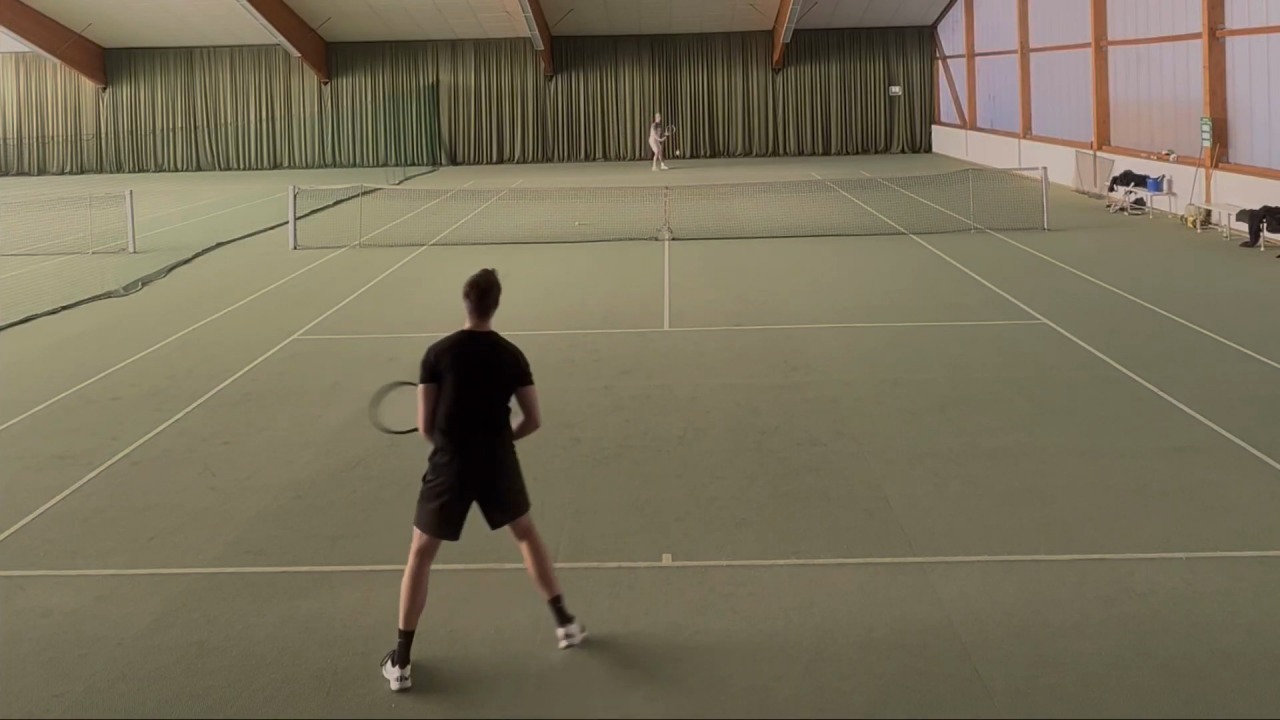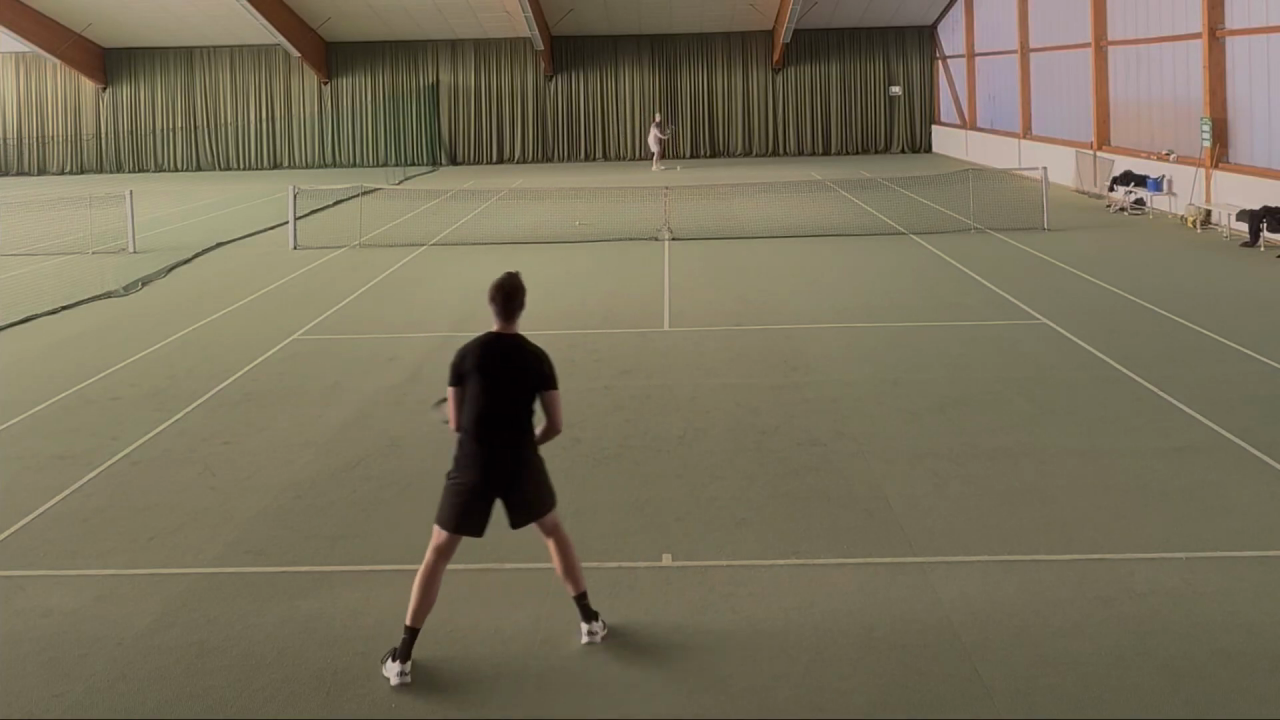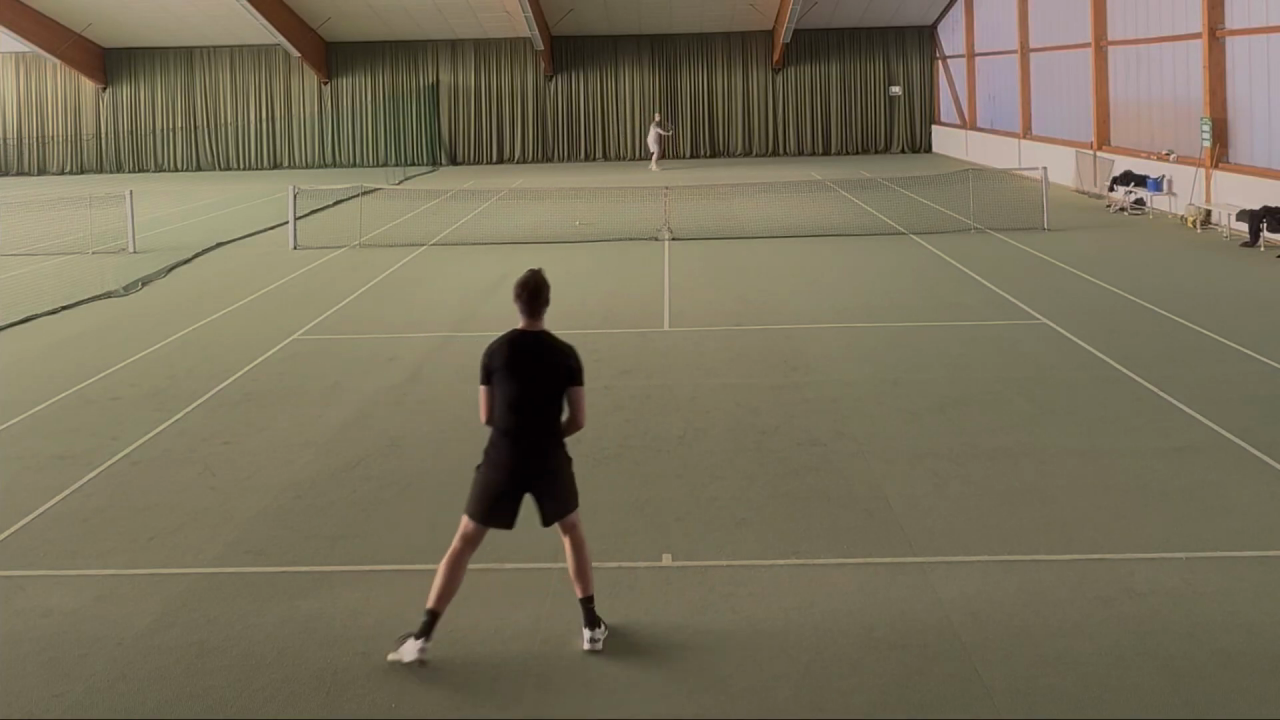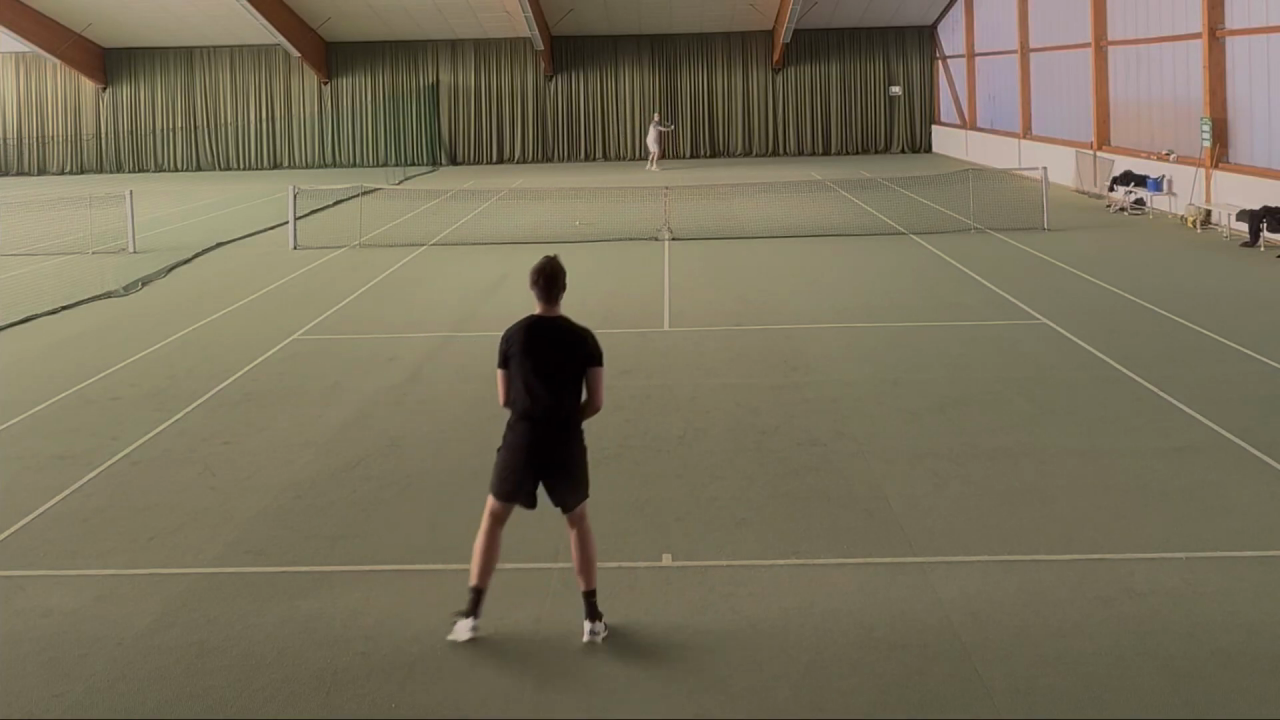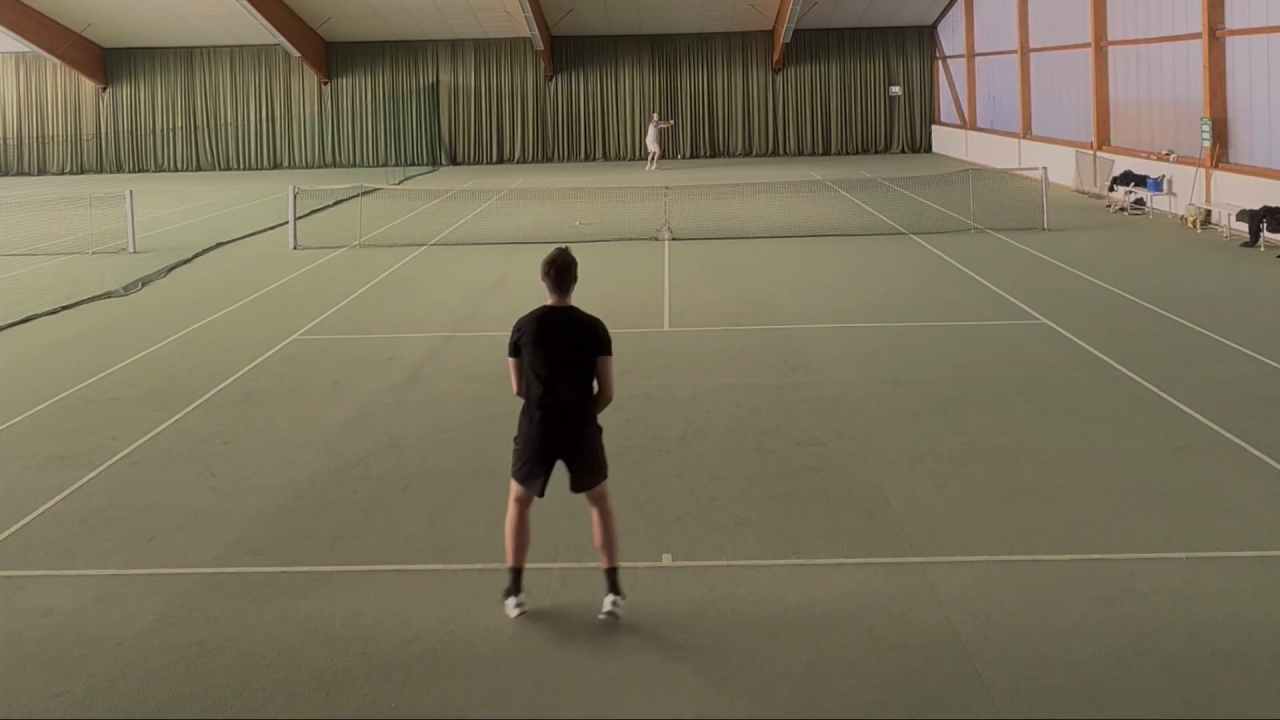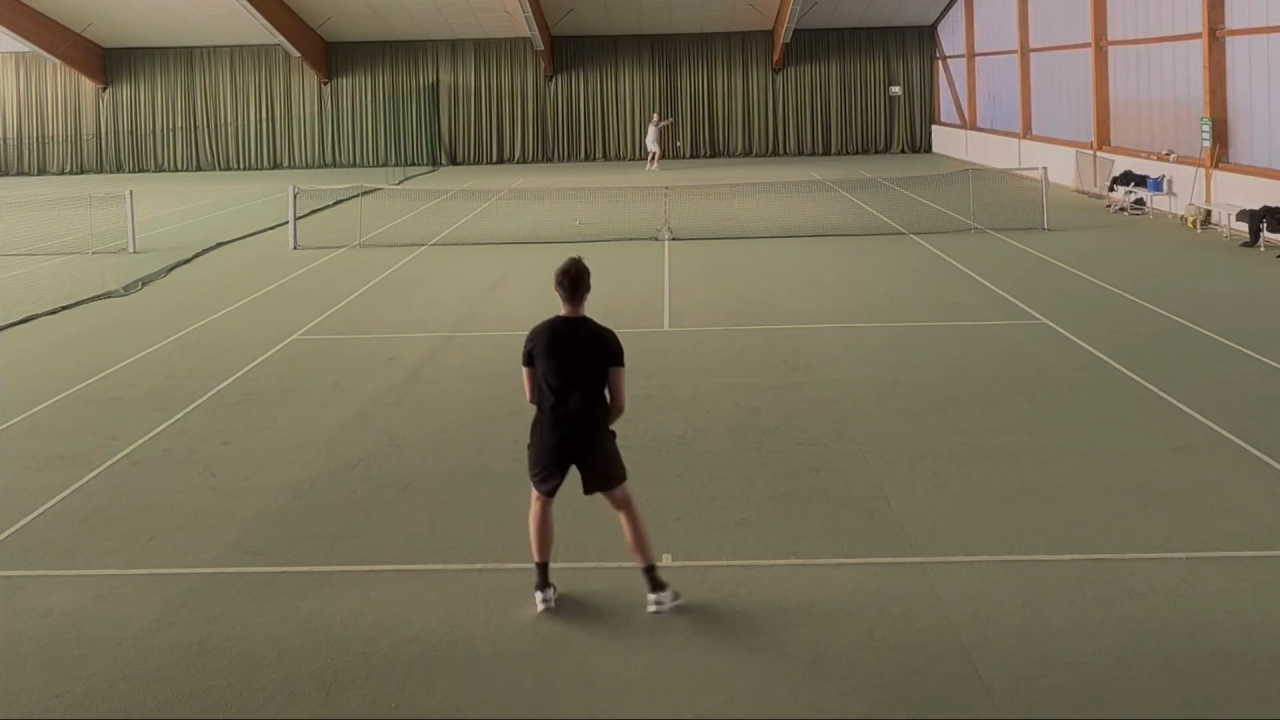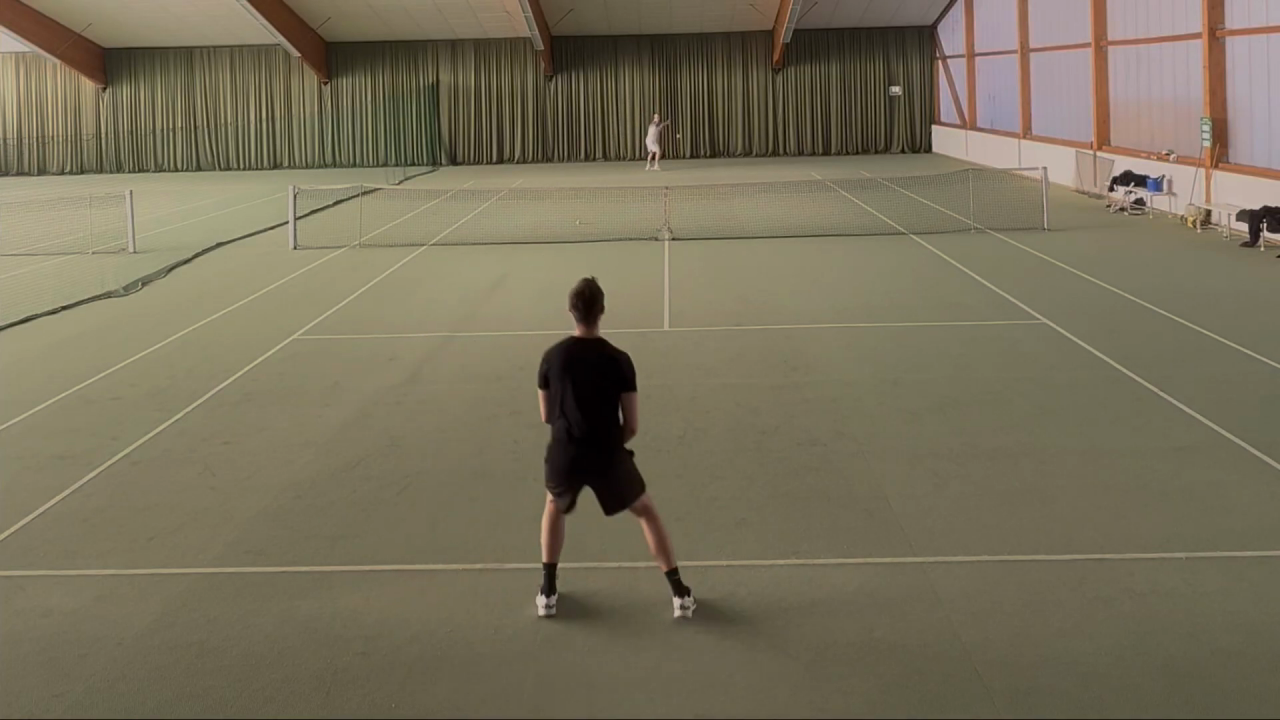
dt=0.1s
person 1, frame 1
left shoulder: (438, 353)
right shoulder: (512, 355)
left elbow: (426, 426)
right elbow: (534, 421)
left hip: (449, 468)
right hip: (497, 466)
left knee: (420, 558)
right knee: (528, 536)
left ankle: (400, 660)
right ankle: (565, 622)
person 1, frame 2
left shoulder: (467, 355)
right shoulder: (537, 358)
left elbow: (456, 423)
right elbow: (555, 425)
left hip: (474, 466)
right hip: (522, 465)
left knee: (437, 555)
right knee: (554, 532)
left ankle: (403, 656)
right ankle: (588, 619)
person 1, frame 3
left shoulder: (495, 351)
right shoulder: (566, 355)
left elbow: (486, 417)
right elbow: (577, 421)
left hip: (503, 460)
right hip: (550, 462)
left knee: (464, 544)
right knee: (572, 531)
left ankle: (422, 636)
right ankle: (591, 625)
person 1, frame 4
left shoulder: (513, 335)
right shoulder: (584, 339)
left elbow: (505, 400)
right elbow: (595, 403)
left hip: (520, 442)
right hip: (566, 444)
left knee: (492, 520)
right knee: (579, 524)
left ankle: (471, 614)
right ankle: (592, 617)
person 1, frame 5
left shoulder: (523, 326)
right shoulder: (594, 329)
left elbow: (518, 389)
right elbow: (607, 393)
left hip: (535, 430)
right hip: (577, 430)
left knee: (519, 503)
right knee: (599, 504)
left ankle: (515, 593)
right ankle: (612, 593)
person 1, frame 6
left shoulder: (537, 336)
right shoulder: (606, 339)
left elbow: (532, 397)
right elbow: (618, 404)
left hip: (548, 436)
right hip: (592, 436)
left knee: (541, 501)
right knee: (624, 505)
left ankle: (543, 587)
right ankle: (655, 588)
person 1, frame 7
left shoulder: (552, 357)
right shoulder: (619, 361)
left elbow: (547, 417)
right elbow: (631, 425)
left hip: (563, 457)
right hip: (607, 458)
left knee: (553, 509)
right knee: (647, 513)
left ankle: (548, 591)
right ankle: (679, 593)
